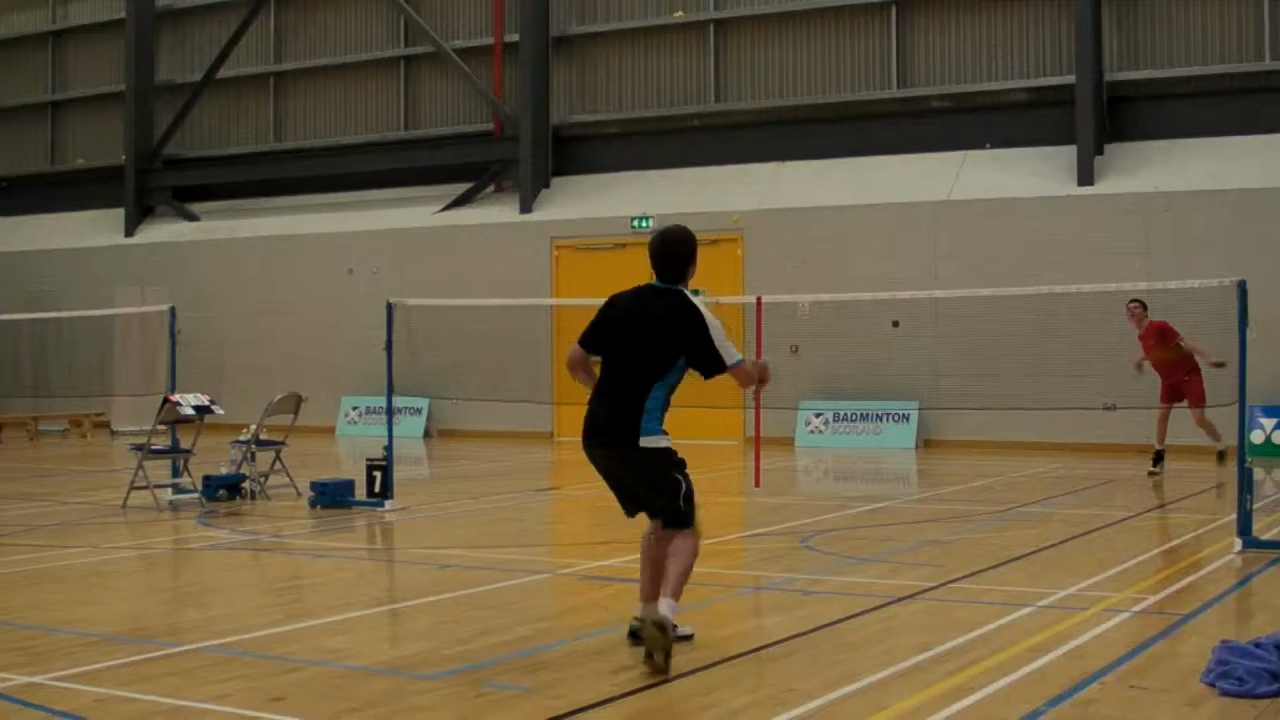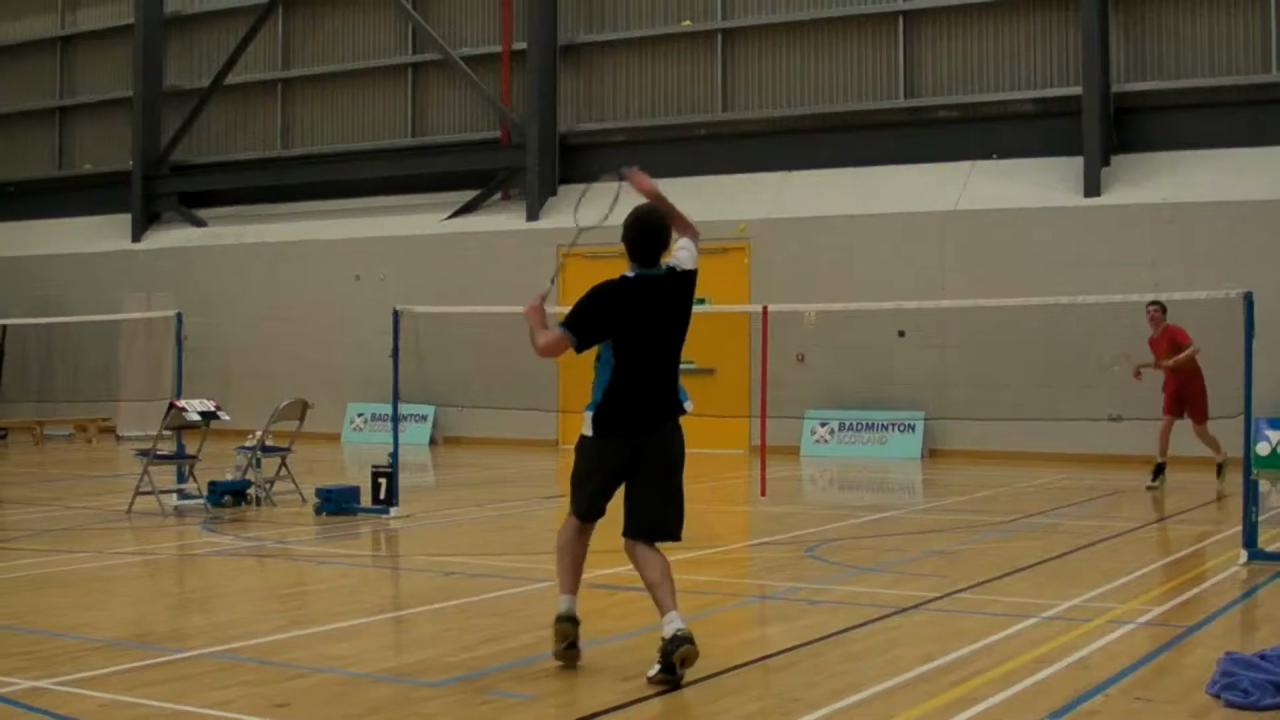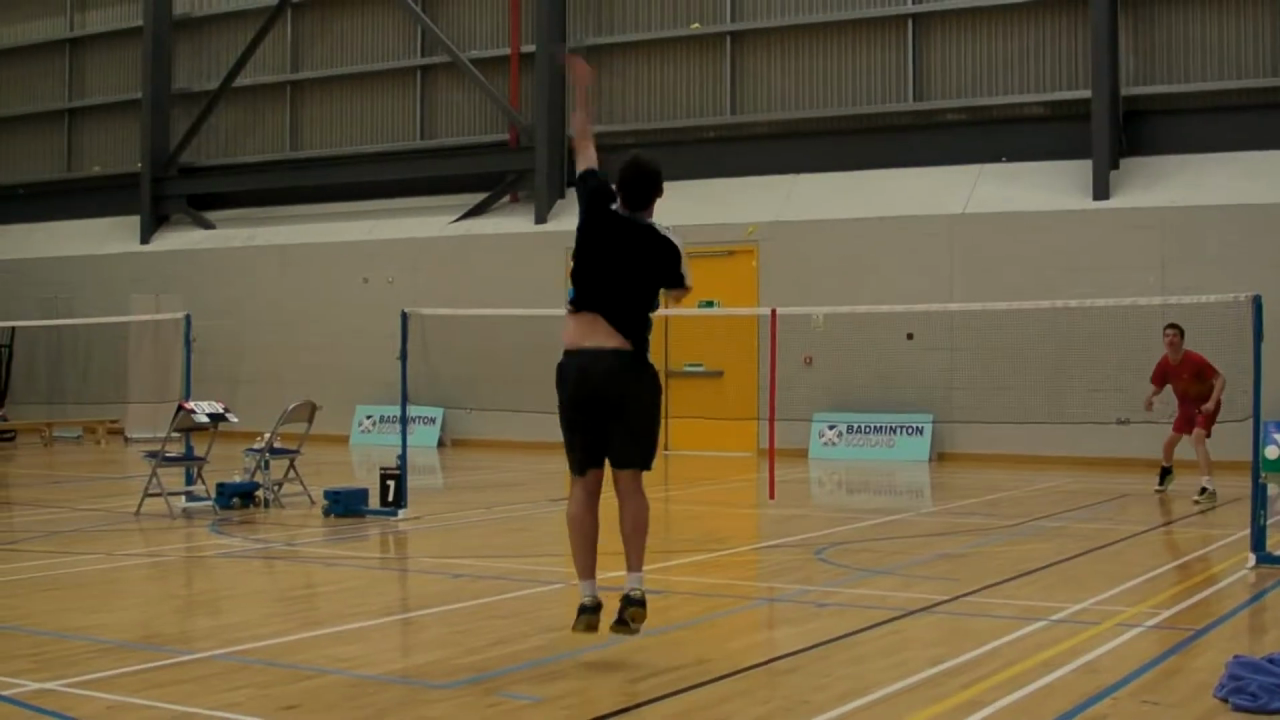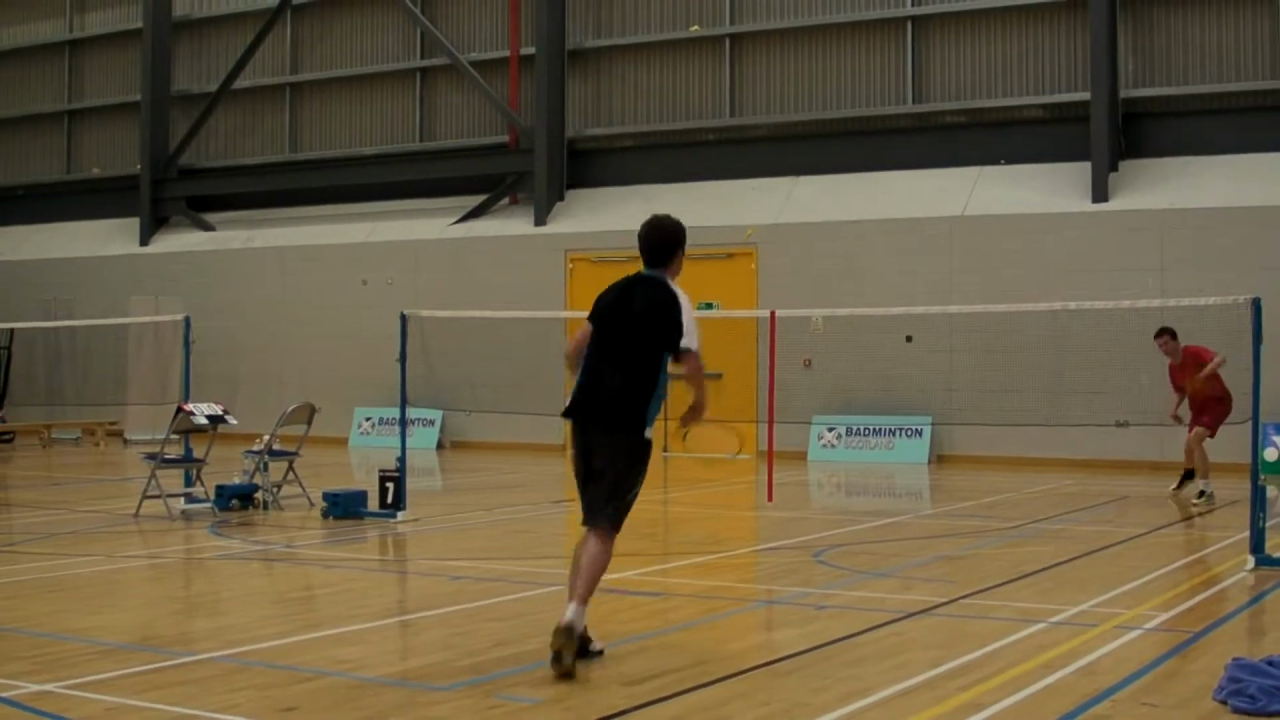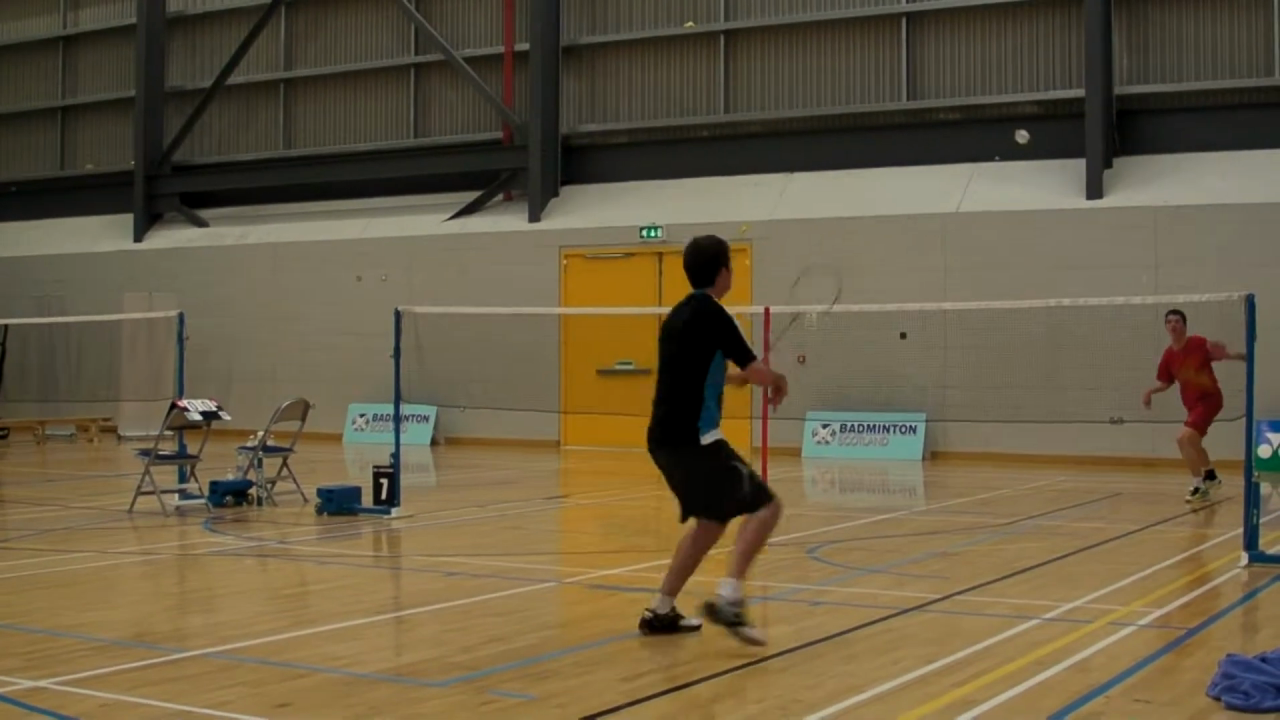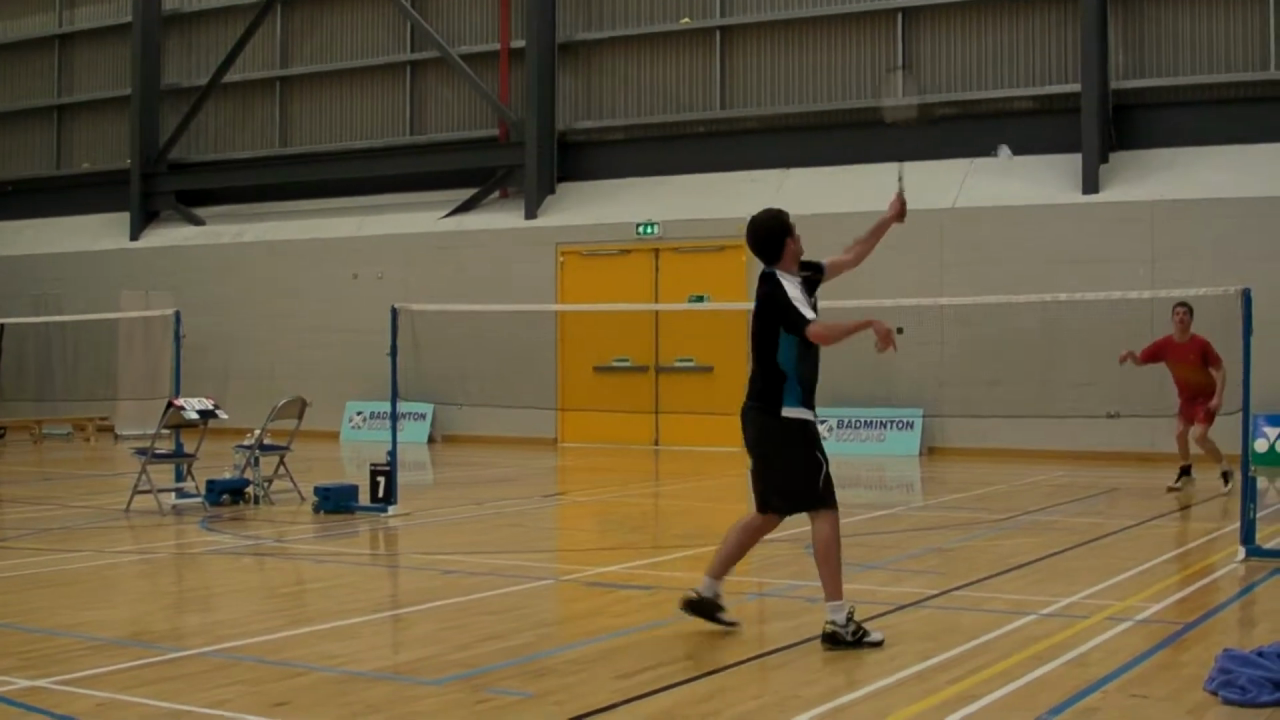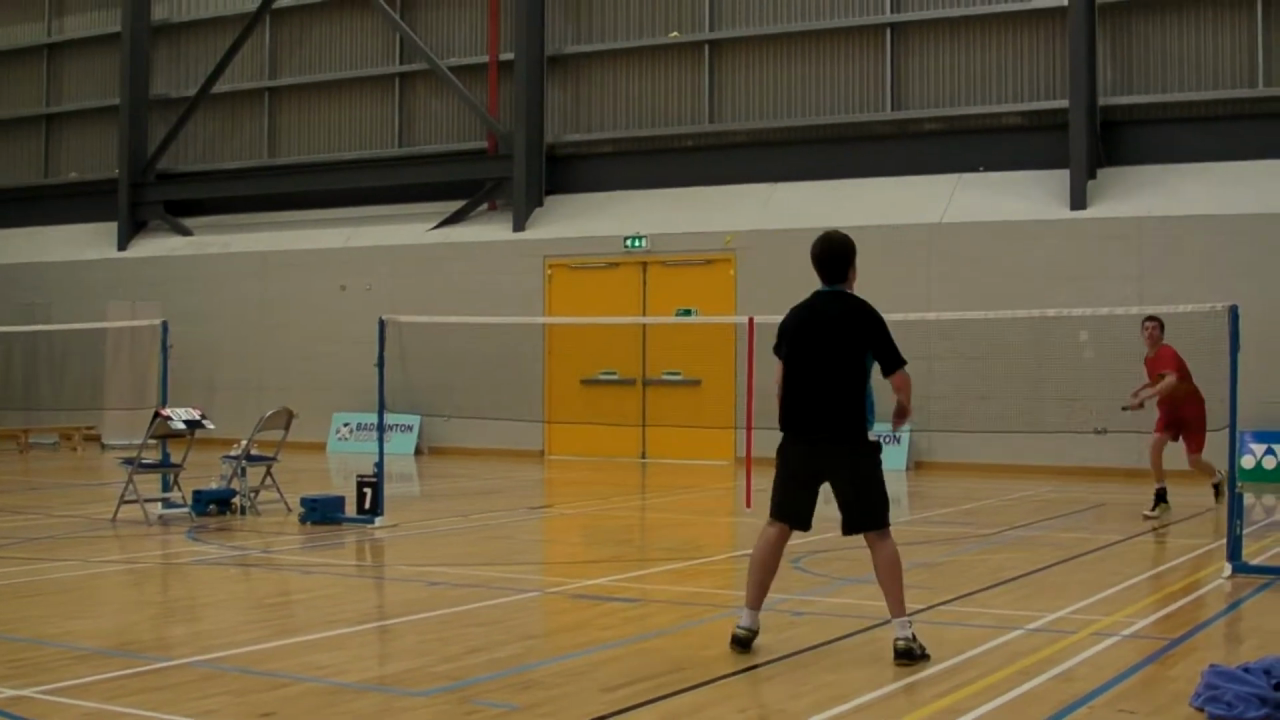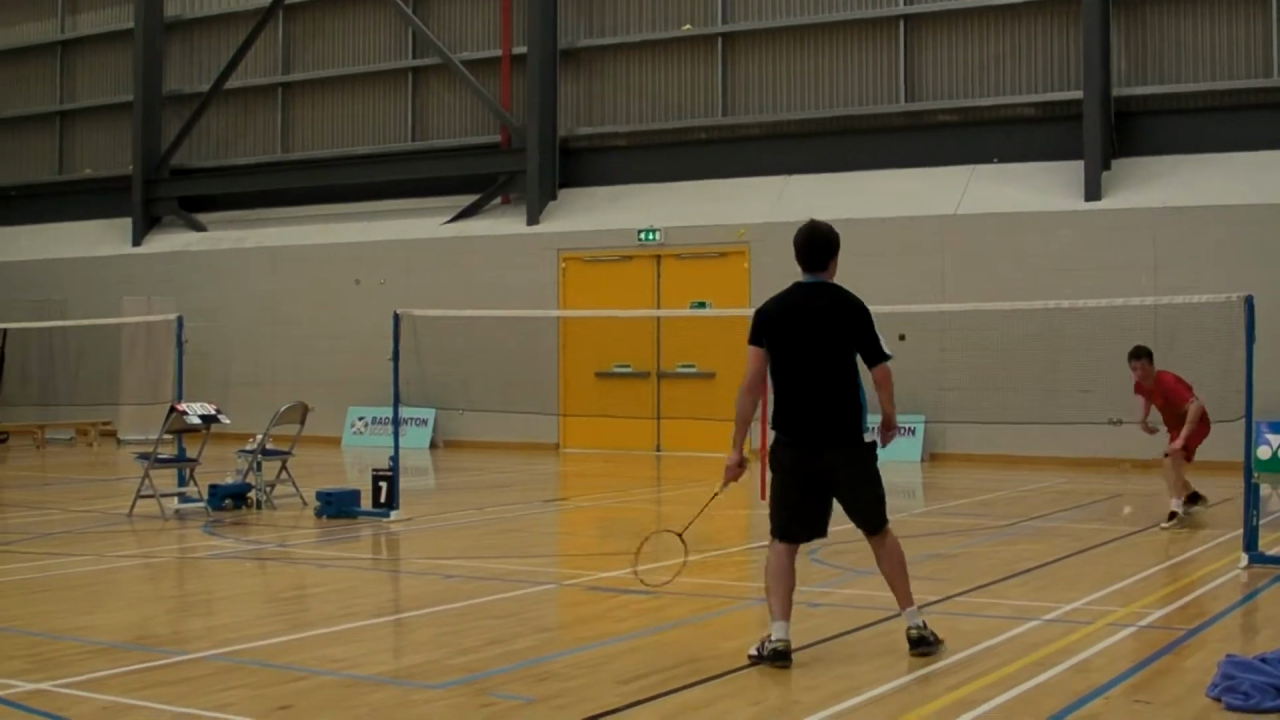
dt=0.4s
person 1, frame 1
left shoulder: (619, 303)
right shoulder: (692, 314)
left elbow: (575, 360)
right elbow: (742, 376)
right wrist: (761, 370)
left hip: (598, 436)
right hip: (639, 439)
left knee: (662, 520)
right knee: (683, 533)
left ankle: (650, 621)
right ankle: (661, 616)
person 1, frame 2
left shoulder: (608, 296)
right shoulder: (679, 283)
left elbow: (549, 347)
right elbow: (689, 235)
left wrist: (535, 313)
right wrist: (655, 196)
left hip: (608, 431)
right hip: (661, 433)
left knee: (579, 521)
right knee: (641, 542)
left ankle: (567, 615)
right ankle: (674, 628)
person 1, frame 3
left shoulder: (597, 216)
right shoulder: (664, 248)
left elbow: (583, 150)
right elbow: (679, 292)
left wrist: (582, 89)
left hip: (577, 367)
right hip: (629, 370)
left knee: (584, 483)
right knee: (628, 481)
left ankle: (587, 598)
right ankle: (634, 591)
person 1, frame 4
left shoulder: (613, 293)
right shoulder: (673, 300)
left elbow: (574, 353)
right elbow: (691, 364)
right wrist: (699, 401)
left hip: (585, 419)
right hip: (626, 429)
left knee: (595, 525)
right knee: (601, 531)
left ankle: (576, 624)
right ankle: (571, 621)
person 1, frame 5
left shoulder: (679, 315)
right shoulder: (713, 315)
right elbow: (754, 371)
left wrist: (729, 379)
right wrist: (779, 380)
left hip: (665, 438)
right hip: (694, 442)
left knee: (711, 520)
right knee: (765, 507)
left ankle: (660, 610)
right ankle: (727, 598)
person 1, frame 6
left shoulder: (795, 278)
right shoulder: (778, 289)
left elbow: (847, 257)
right elbow: (820, 334)
left wrist: (888, 219)
right wrist: (871, 323)
left hip: (765, 417)
right hip: (782, 418)
left knee: (767, 513)
right knee: (824, 510)
left ankle: (705, 592)
right ankle: (838, 620)
person 1, frame 7
left shoulder: (794, 317)
right shoulder: (861, 313)
right elbow: (900, 381)
right wrist: (904, 404)
left hip: (798, 439)
right hip: (849, 440)
left knee: (777, 527)
right knee: (878, 534)
left ankle: (746, 625)
right ankle: (903, 636)
person 1, frame 8
left shoulder: (770, 311)
right shoulder: (851, 306)
left elbow: (752, 383)
right elbow: (881, 374)
left wrist: (737, 448)
right wrist: (889, 416)
left hip: (792, 445)
right hip: (848, 441)
left knee: (783, 542)
right knee: (878, 532)
left ankle: (778, 637)
right ankle: (916, 625)
person 2, frame 1
left shoulder: (1159, 326)
right shoulder: (1141, 336)
left elbow: (1182, 340)
left wrist: (1206, 357)
right wrist: (1140, 360)
left hip: (1187, 372)
right hip: (1168, 377)
left knee: (1199, 418)
right knee: (1162, 415)
left ankle: (1221, 447)
right ankle: (1159, 456)
person 2, frame 2
left shoulder: (1174, 331)
right shoulder: (1152, 341)
left elbow: (1195, 348)
left wrist: (1173, 361)
right wrist: (1142, 365)
left hip: (1193, 384)
right hip: (1173, 386)
left knee: (1201, 432)
right knee: (1165, 428)
left ankle: (1220, 458)
right ankle: (1159, 469)
person 2, frame 3
left shoulder: (1195, 360)
right shoulder: (1163, 364)
left elbow: (1220, 378)
right elbow: (1158, 385)
left wrist: (1213, 402)
right wrist: (1150, 397)
left hip: (1205, 405)
right hip: (1187, 406)
left knee: (1197, 437)
right knee: (1169, 443)
left ankle: (1208, 487)
right ankle: (1166, 473)
person 2, frame 4
left shoulder: (1194, 353)
right shoulder: (1172, 367)
left elbow: (1220, 358)
right elbow: (1181, 391)
left wrist: (1207, 371)
right wrist: (1175, 409)
left hip: (1219, 402)
right hip: (1200, 406)
left knee: (1195, 438)
right knee: (1190, 447)
left ankle: (1206, 490)
right ankle: (1189, 473)
person 2, frame 5
left shoulder: (1198, 344)
right shoulder: (1168, 355)
left elbow: (1223, 354)
right elbow: (1165, 383)
left wrist: (1236, 355)
right wrist: (1150, 392)
left hip: (1209, 399)
right hip: (1193, 403)
left knee: (1184, 439)
right knee: (1193, 443)
left ankle: (1200, 486)
right ankle: (1210, 476)
person 2, frame 6
left shoulder: (1201, 344)
right shoulder: (1164, 344)
left elbow: (1220, 370)
right elbow: (1140, 360)
left wrist: (1218, 398)
right wrist: (1130, 355)
left hip: (1207, 396)
right hip: (1187, 397)
left knee: (1199, 435)
right knee: (1180, 434)
left ankle: (1225, 469)
right ankle: (1185, 472)
person 2, frame 7
left shoulder: (1167, 354)
right shoulder: (1148, 358)
left elbow: (1171, 381)
left wrist: (1144, 398)
right wrist: (1140, 389)
left hip: (1191, 408)
right hip: (1168, 408)
left knee: (1194, 461)
right knee: (1155, 447)
left ankle: (1217, 479)
right ankle: (1161, 499)
person 2, frame 8
left shoulder: (1167, 381)
right shoulder: (1140, 383)
left elbow: (1196, 406)
left wrist: (1181, 439)
right wrist: (1143, 420)
left hip: (1195, 423)
right hip: (1176, 425)
left knee: (1171, 458)
left ankle: (1176, 510)
right ankle: (1194, 497)
